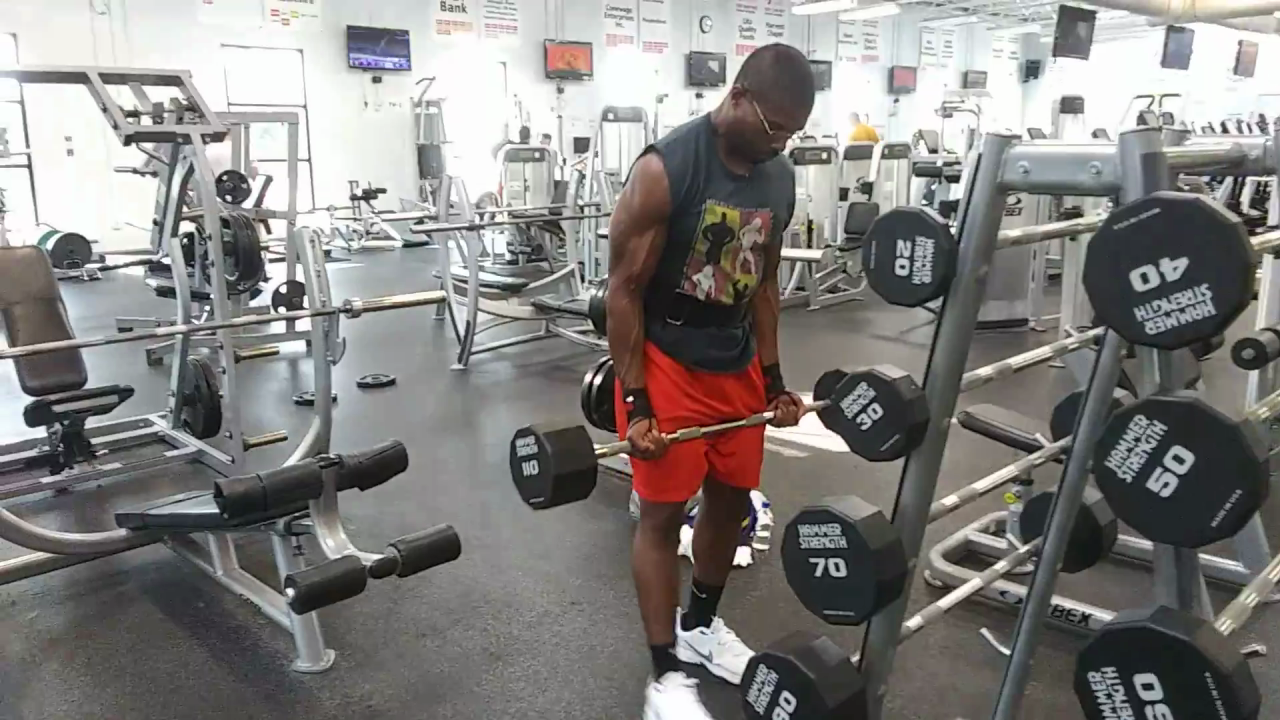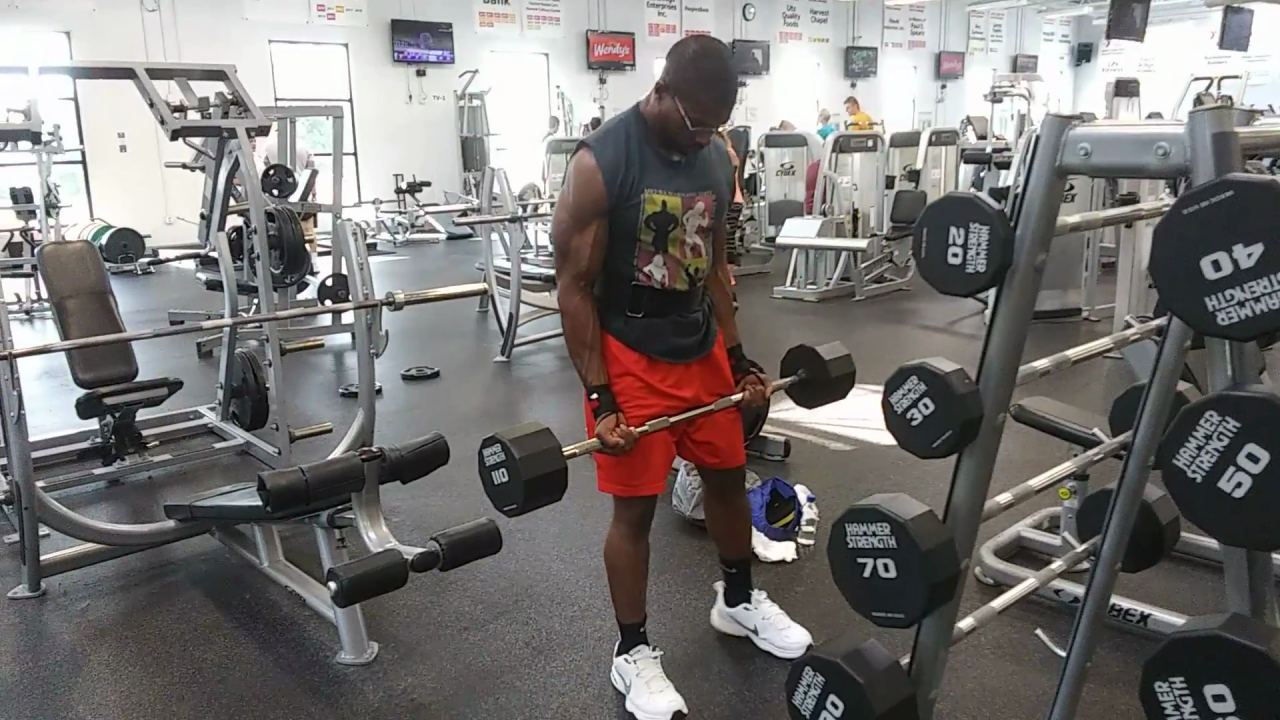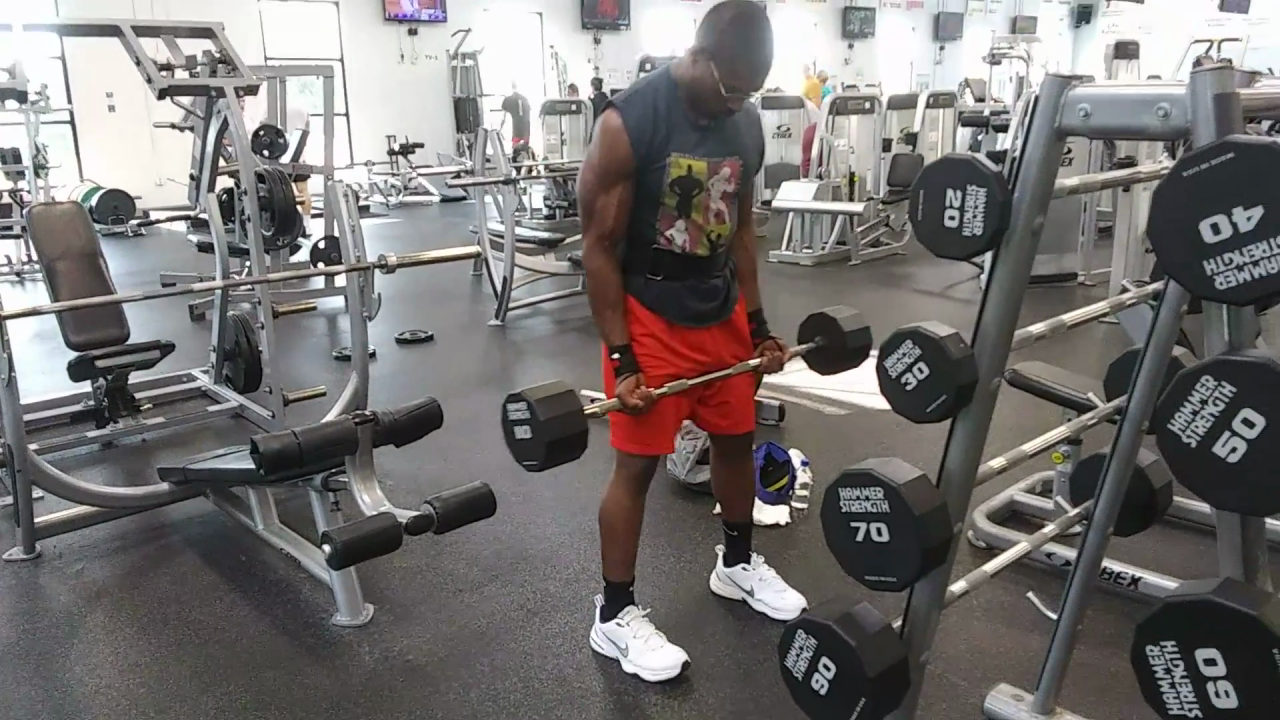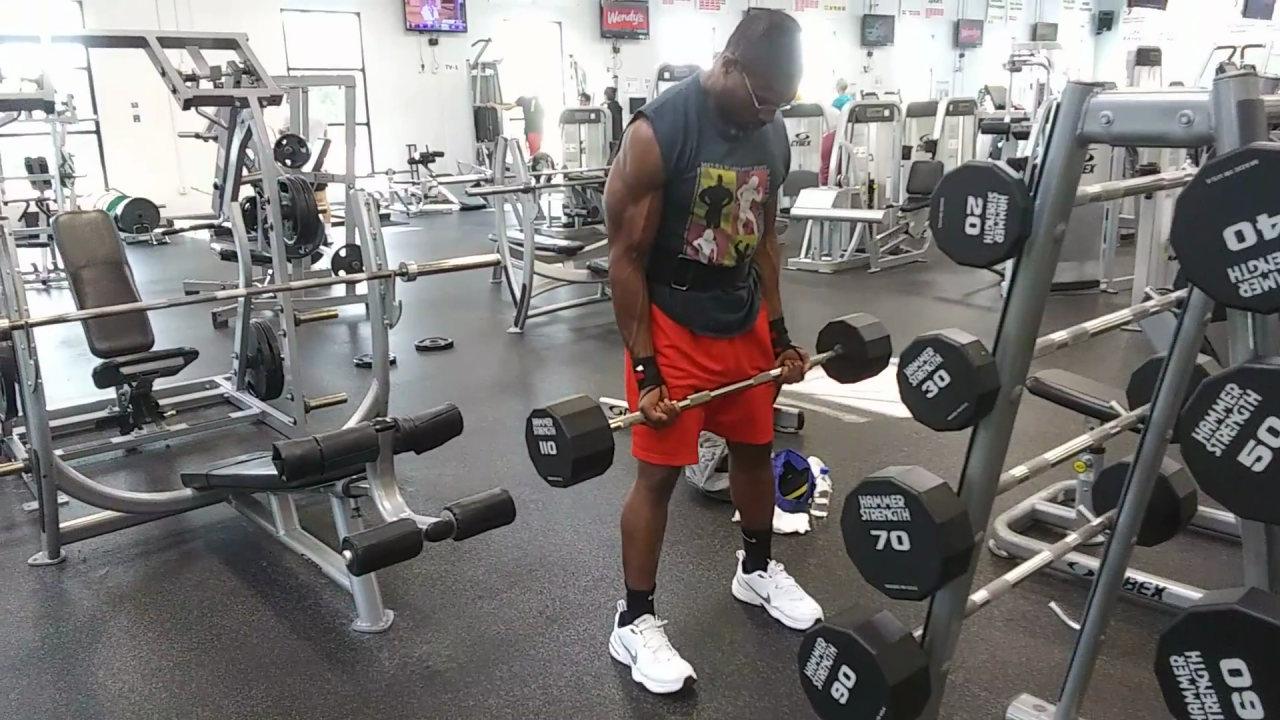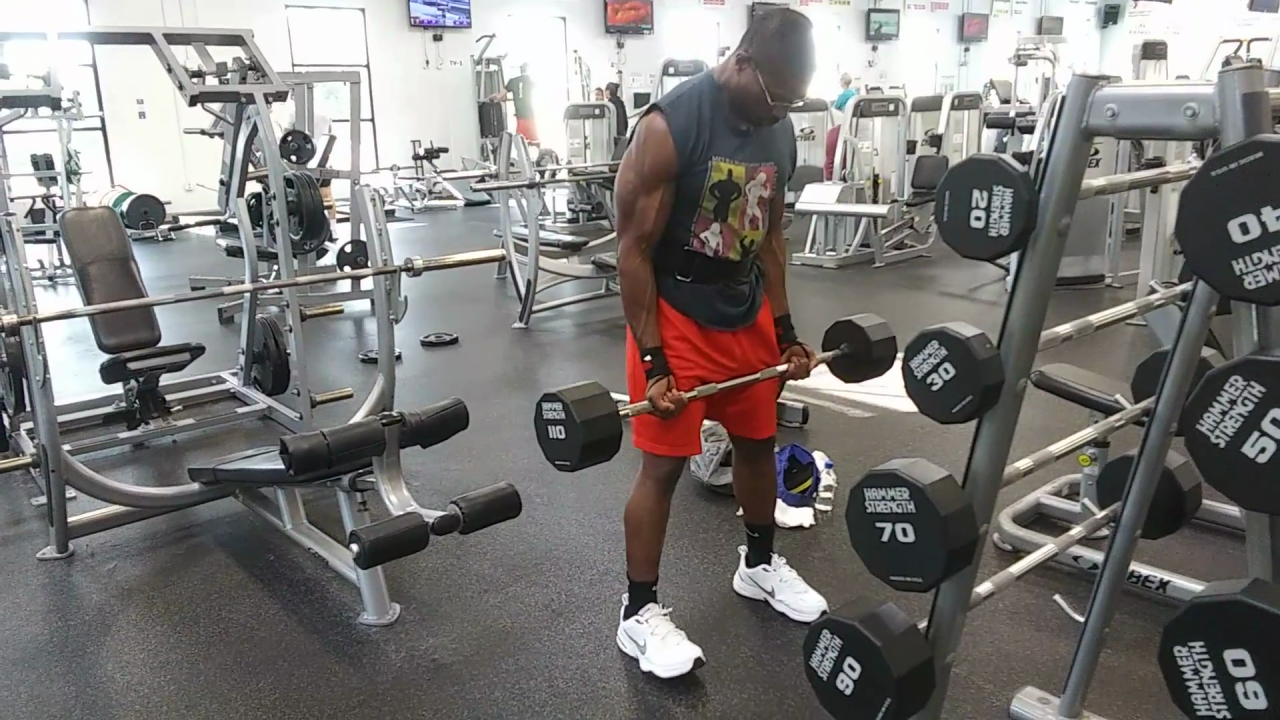
dt=1s
person 1, frame 1
left shoulder: (779, 177)
right shoulder: (663, 169)
right elbow: (624, 289)
left wrist: (773, 378)
right wrist: (635, 403)
left hip: (737, 366)
right hip: (668, 364)
left knee: (731, 501)
right knee: (662, 514)
left ankle: (699, 623)
person 1, frame 2
left shoulder: (717, 159)
right shoulder: (600, 163)
right elbow: (575, 288)
left wrist: (738, 357)
right wrist: (599, 399)
left hip: (703, 349)
right hip: (631, 359)
left knee: (728, 477)
right knee: (635, 506)
left ankle: (738, 599)
right ankle: (632, 652)
person 1, frame 3
left shoulder: (746, 124)
right shoulder: (628, 122)
right elbow: (599, 248)
left wrist: (757, 325)
right wrist: (621, 359)
left hip: (722, 312)
right hip: (649, 316)
left knee: (736, 441)
right knee: (636, 465)
left ankle: (737, 563)
right ankle: (615, 615)
person 1, frame 4
left shoulder: (772, 135)
right shoulder: (657, 132)
right elbow: (626, 258)
left wrist: (779, 333)
right wrist: (646, 370)
left hip: (745, 321)
right hip: (672, 325)
left knee: (756, 448)
right knee: (659, 472)
left ankle: (756, 569)
right ankle: (634, 622)
person 1, frame 5
left shoulder: (779, 132)
right shoulder: (669, 127)
right elbow: (634, 250)
left wrist: (785, 330)
right wrist: (654, 362)
left hip: (748, 315)
right hip: (677, 316)
left knee: (758, 443)
right knee: (664, 463)
left ankle: (759, 563)
right ankle: (639, 612)
